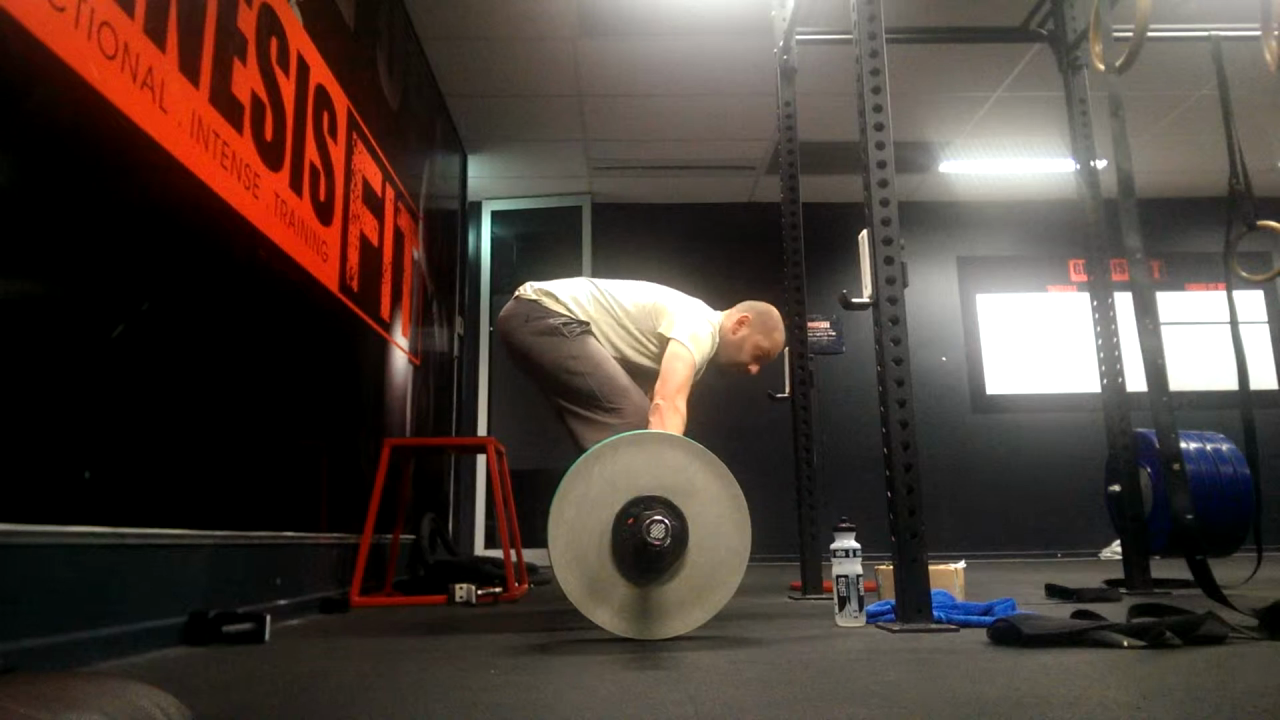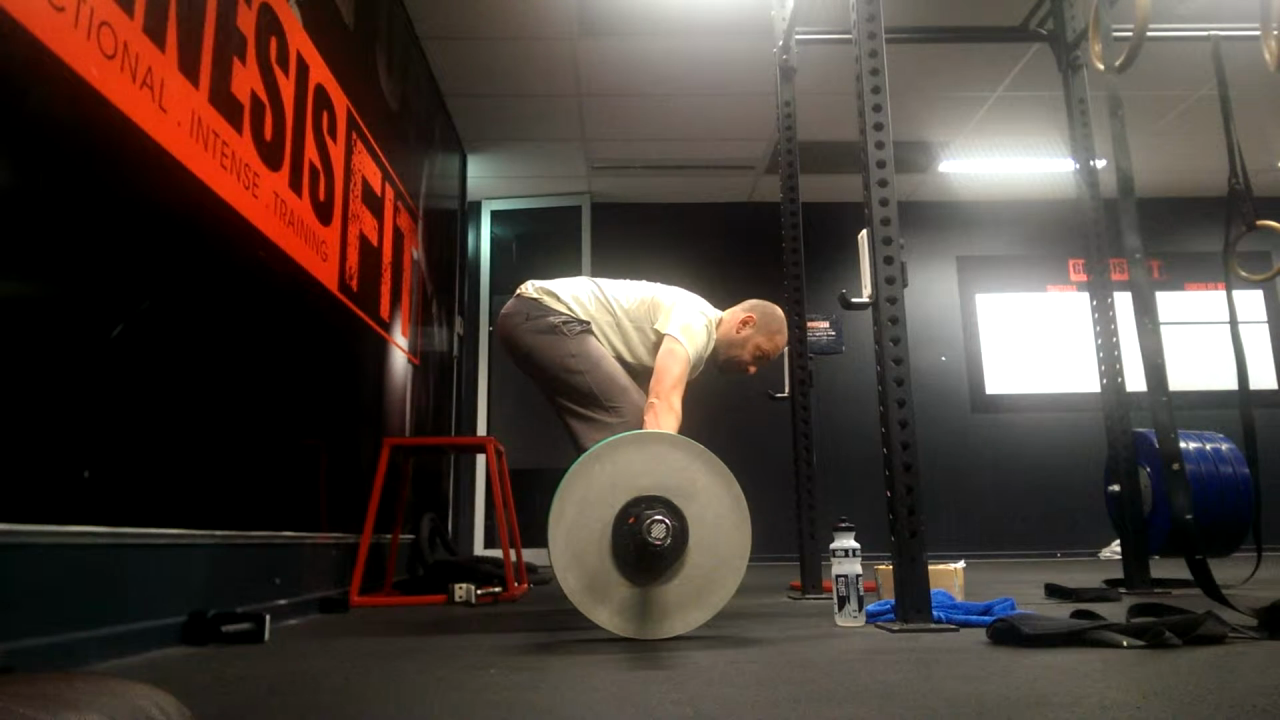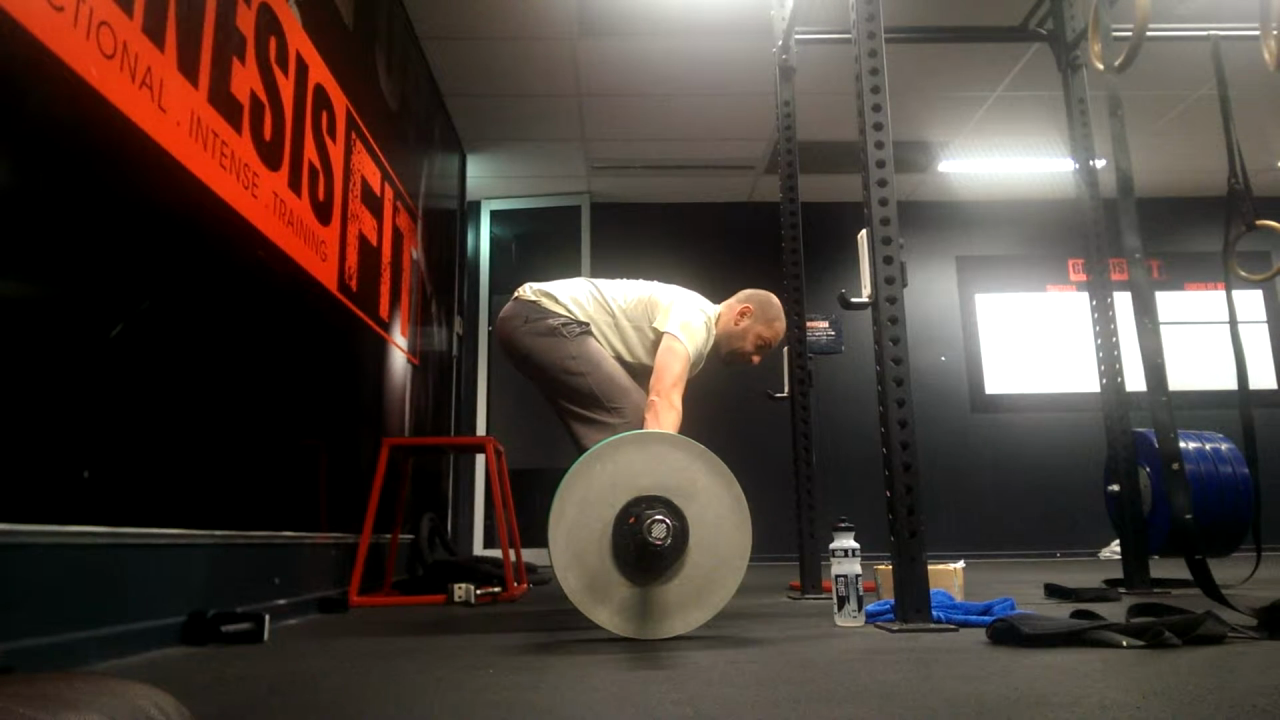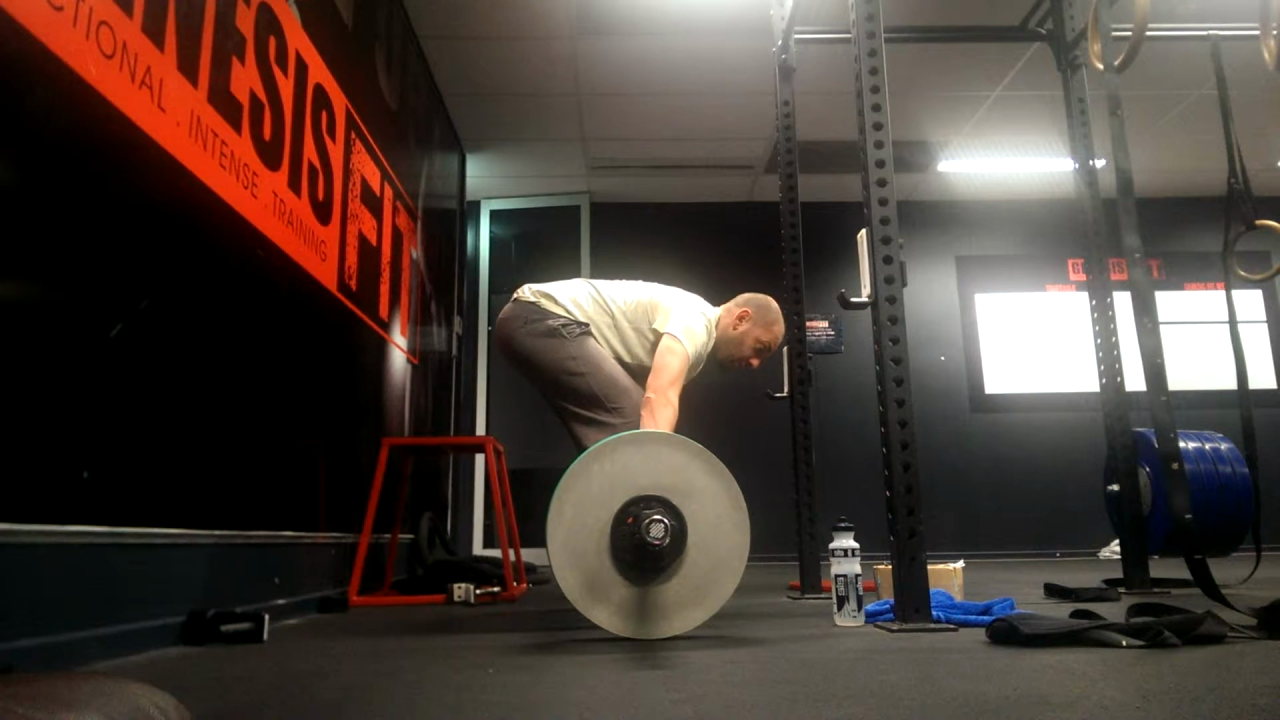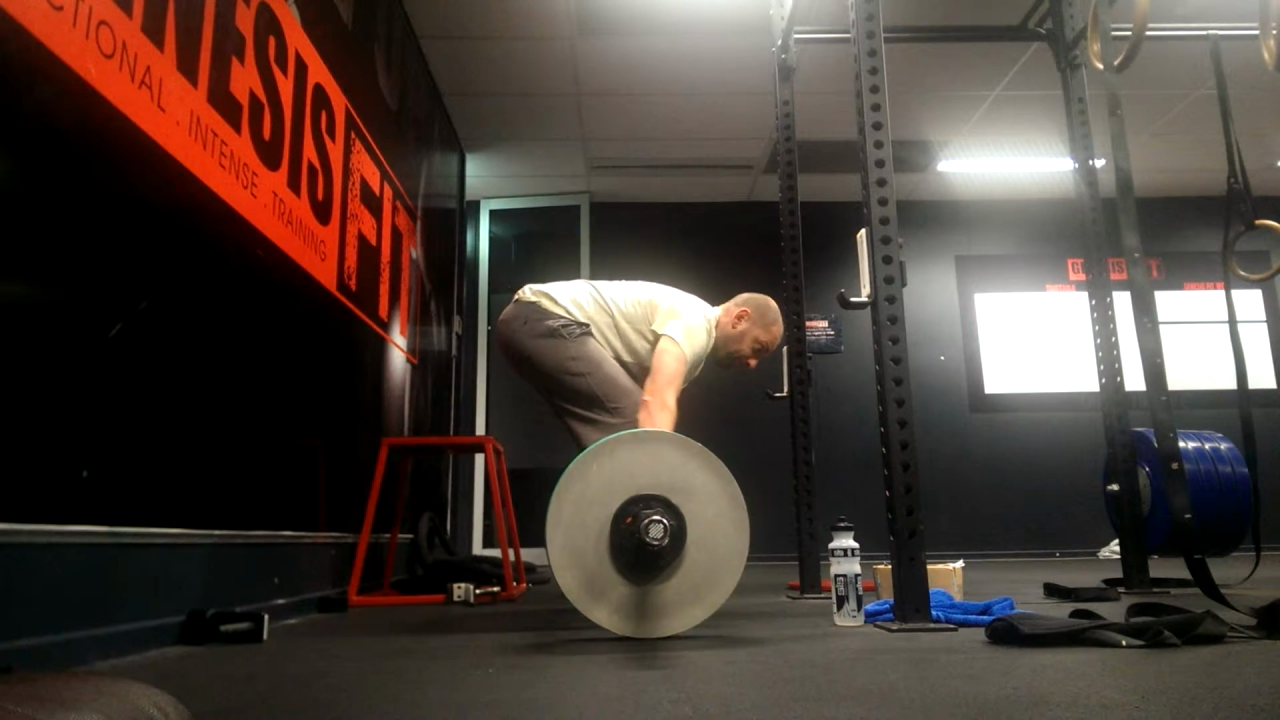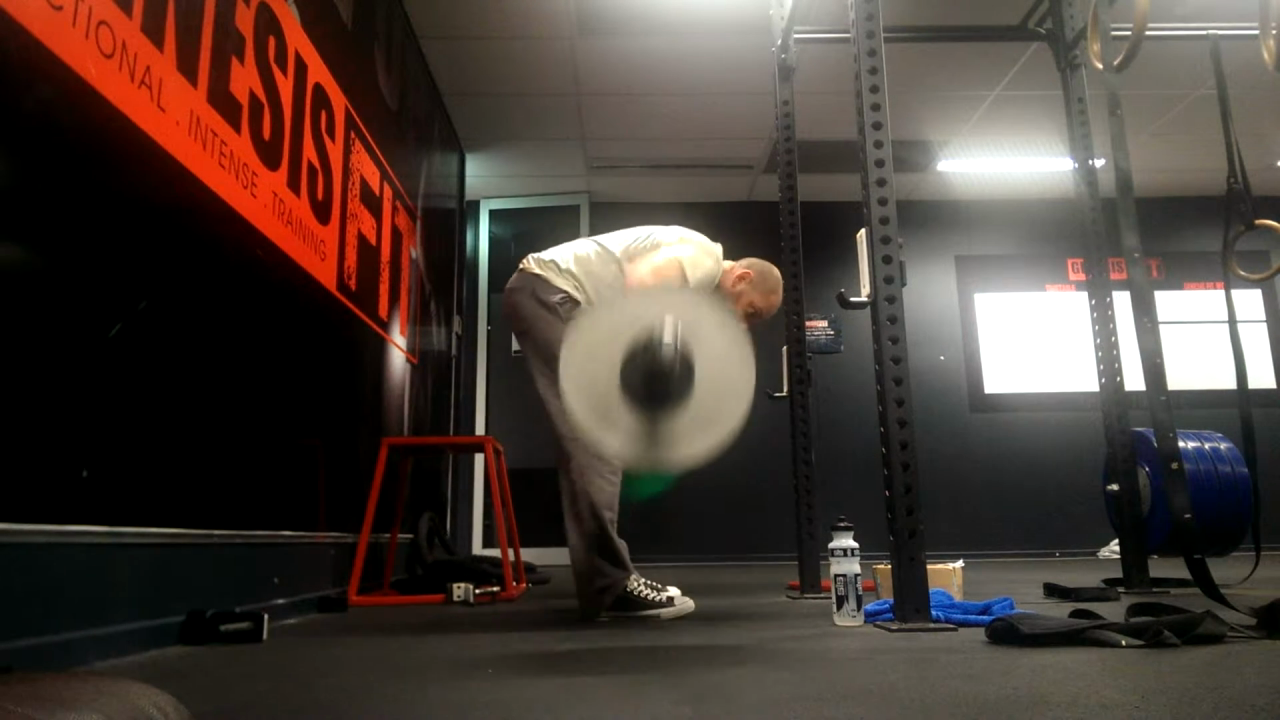
dt=0.4s
person 1, frame 1
left shoulder: (687, 354)
right shoulder: (699, 326)
left elbow: (658, 409)
right elbow: (667, 406)
left hip: (533, 318)
right hip: (541, 314)
left knee: (628, 424)
right knee: (628, 424)
person 1, frame 2
left shoulder: (692, 346)
right shoulder: (696, 320)
left elbow: (653, 405)
right elbow: (662, 403)
left hip: (532, 317)
right hip: (542, 314)
left knee: (623, 427)
right knee: (627, 424)
person 1, frame 3
left shoulder: (696, 337)
right shoulder: (694, 317)
left elbow: (657, 402)
right elbow: (662, 401)
left hip: (530, 320)
right hip: (540, 316)
left knee: (627, 424)
right knee: (628, 423)
person 1, frame 4
left shoulder: (691, 341)
right shoulder: (695, 320)
right elbow: (659, 399)
left hip: (529, 321)
right hip: (539, 318)
left knee: (622, 424)
right knee: (628, 423)
person 1, frame 5
left shoulder: (693, 336)
right shoulder: (695, 321)
right elbow: (657, 401)
left hip: (528, 322)
right hip: (540, 319)
left knee: (620, 426)
right knee: (627, 425)
person 1, frame 6
left shoulder: (692, 274)
right shoulder: (703, 257)
right elbow: (640, 280)
left hip: (540, 292)
right hip: (547, 288)
left ankle: (604, 579)
right ankle: (608, 587)
